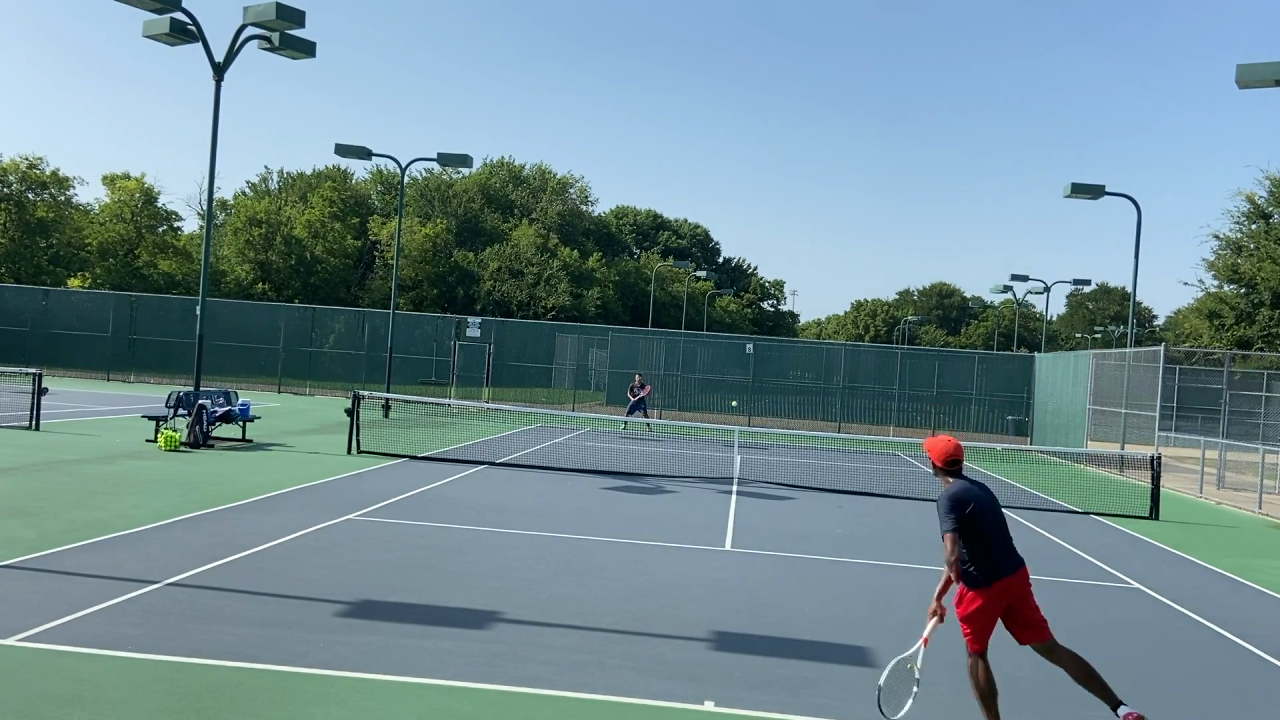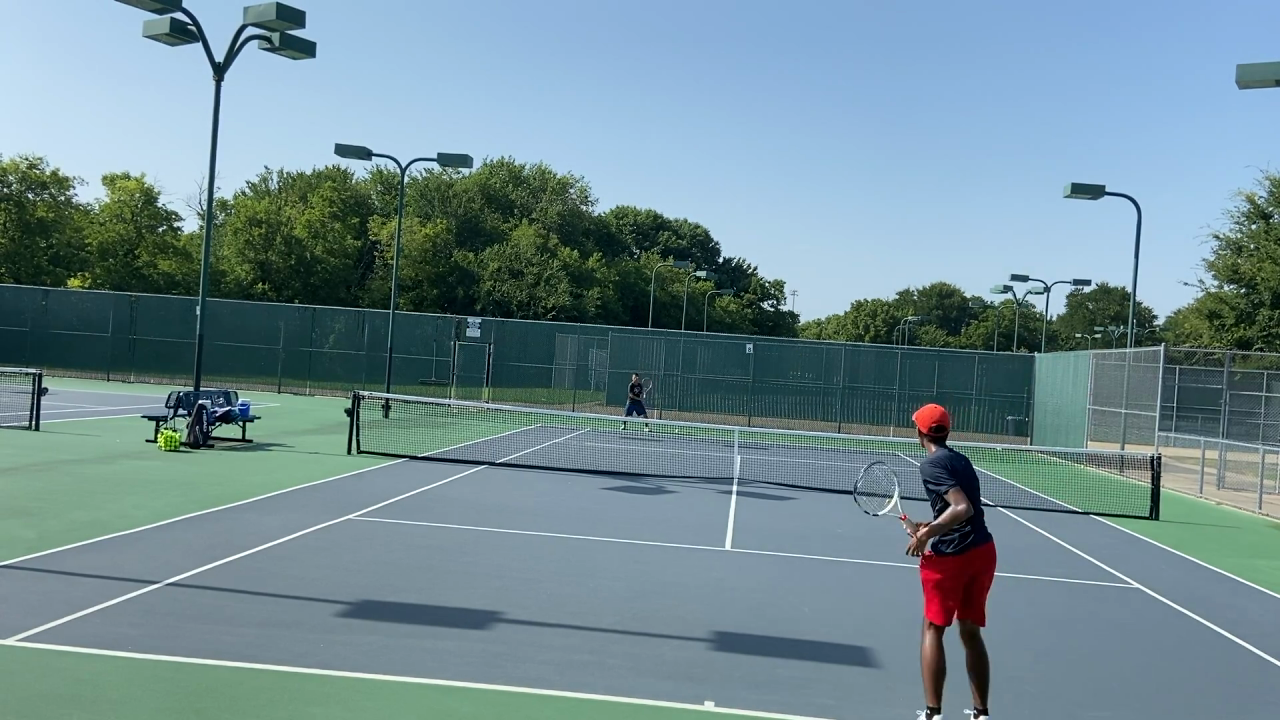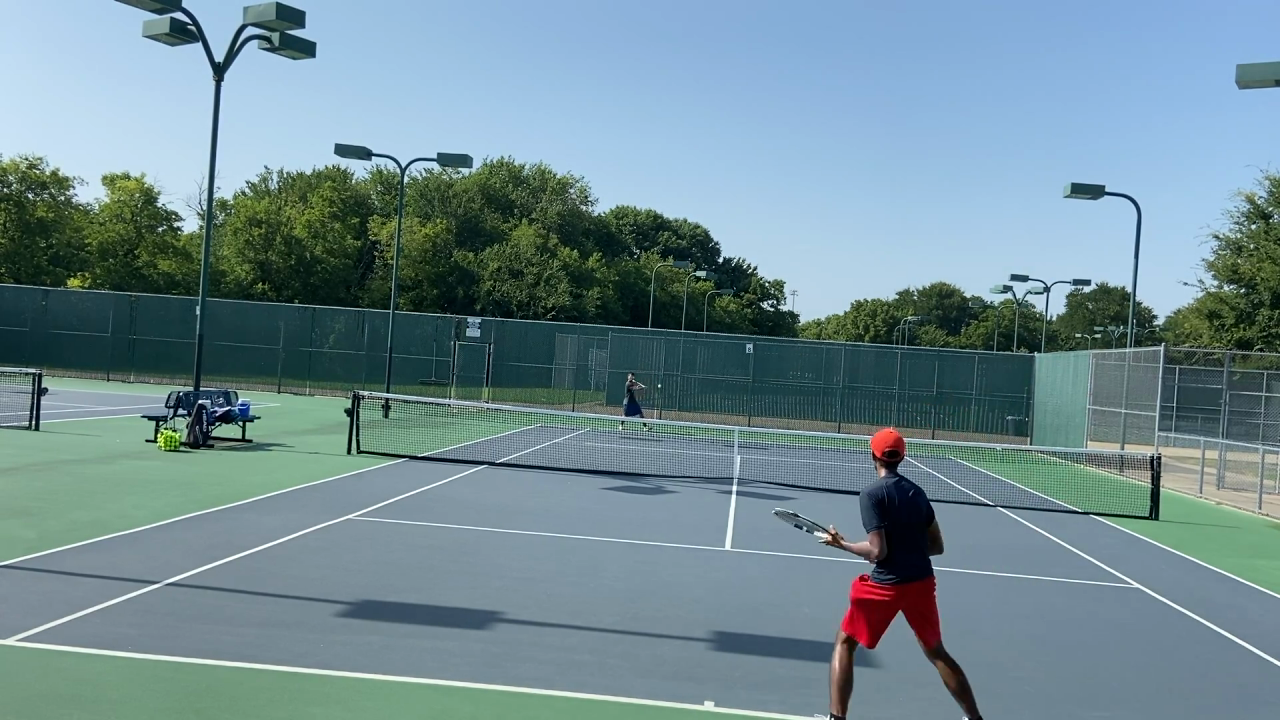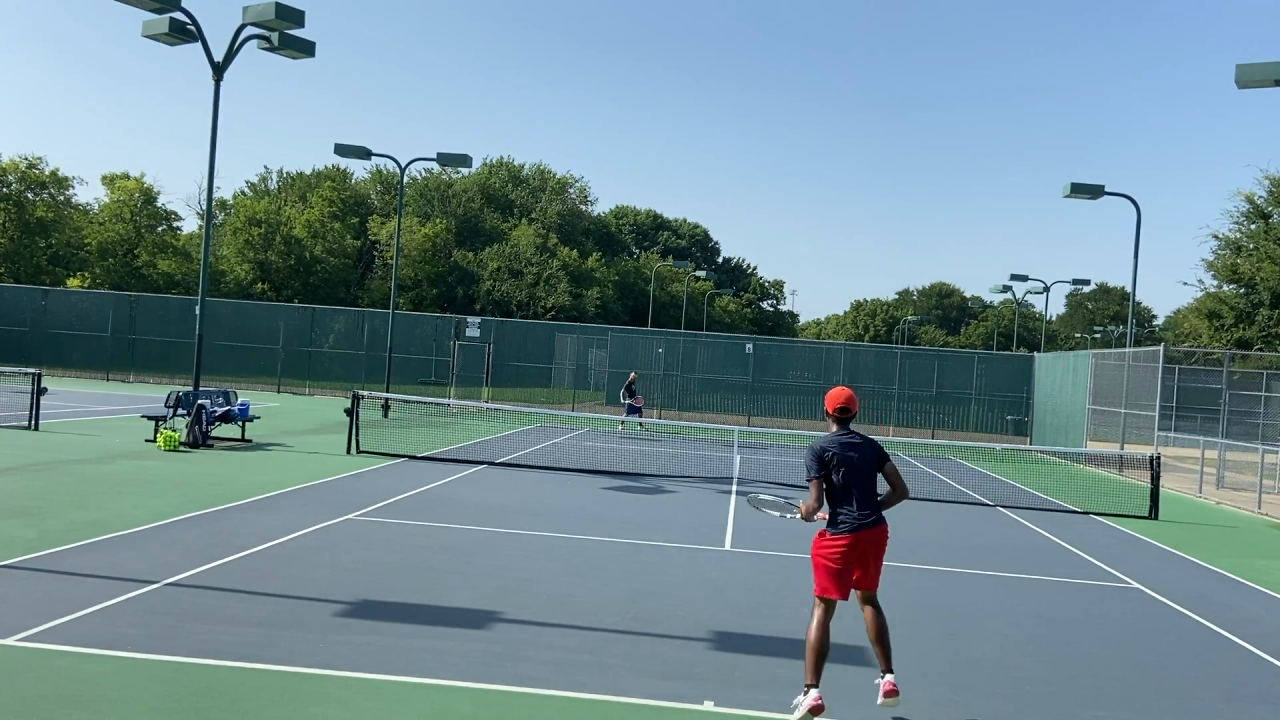
dt=0.3s
person 1, frame 1
left shoulder: (947, 499)
right shoulder: (980, 489)
left elbow: (953, 557)
left wrist: (941, 592)
right wrist: (943, 588)
left hip: (984, 586)
right hip: (1014, 575)
left knee: (976, 654)
right knee: (1051, 649)
person 1, frame 2
left shoulder: (932, 464)
right shoulder: (962, 460)
left elbow: (963, 509)
left wrist: (926, 533)
right wrist: (927, 529)
left hip: (952, 556)
right hip: (983, 550)
left knee: (933, 631)
right knee: (971, 633)
person 1, frame 3
left shoulder: (871, 495)
right shoulder: (916, 493)
left elbow: (877, 552)
right elbow: (937, 547)
left wrist: (843, 544)
left hip: (886, 585)
right hip: (922, 581)
left knee: (844, 644)
right knee: (936, 652)
person 1, frame 4
left shoulder: (818, 448)
right shoulder: (872, 446)
left elbow: (815, 504)
right elbow: (901, 491)
left wrist: (806, 514)
left hip: (840, 536)
right hip: (874, 531)
left knee: (822, 611)
right knee: (869, 601)
left ankle: (812, 692)
right ankle: (888, 677)
